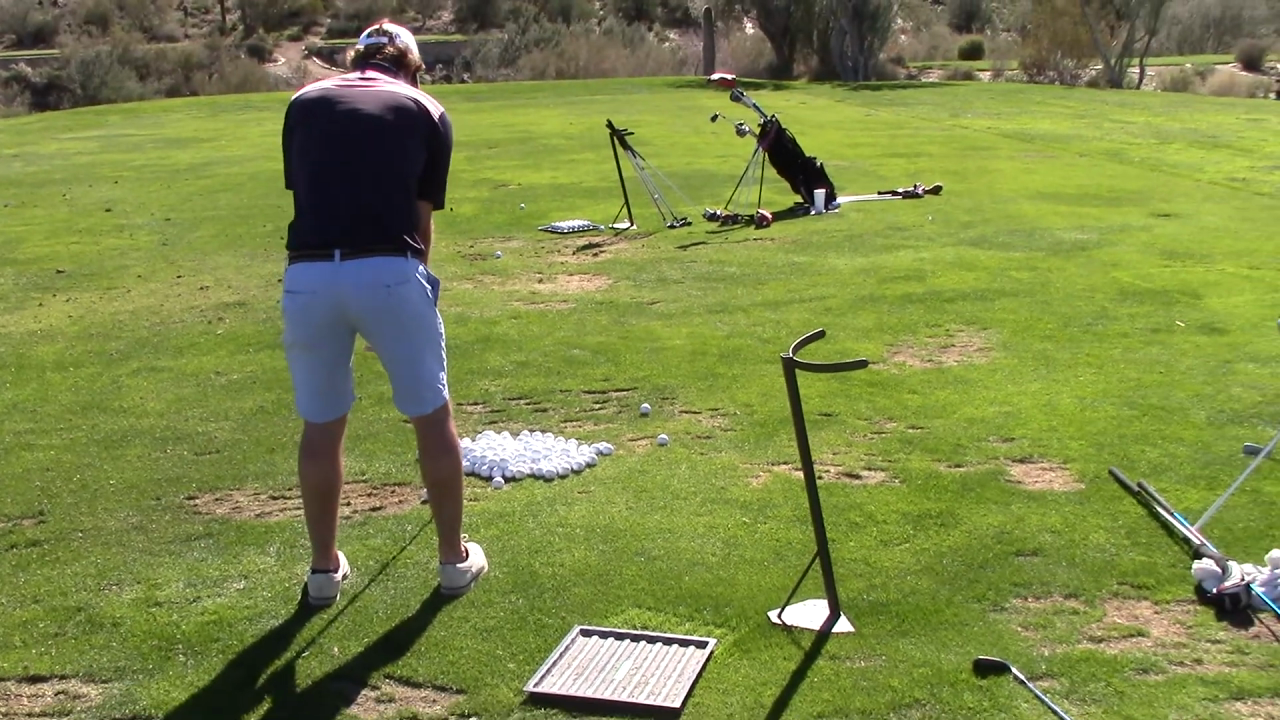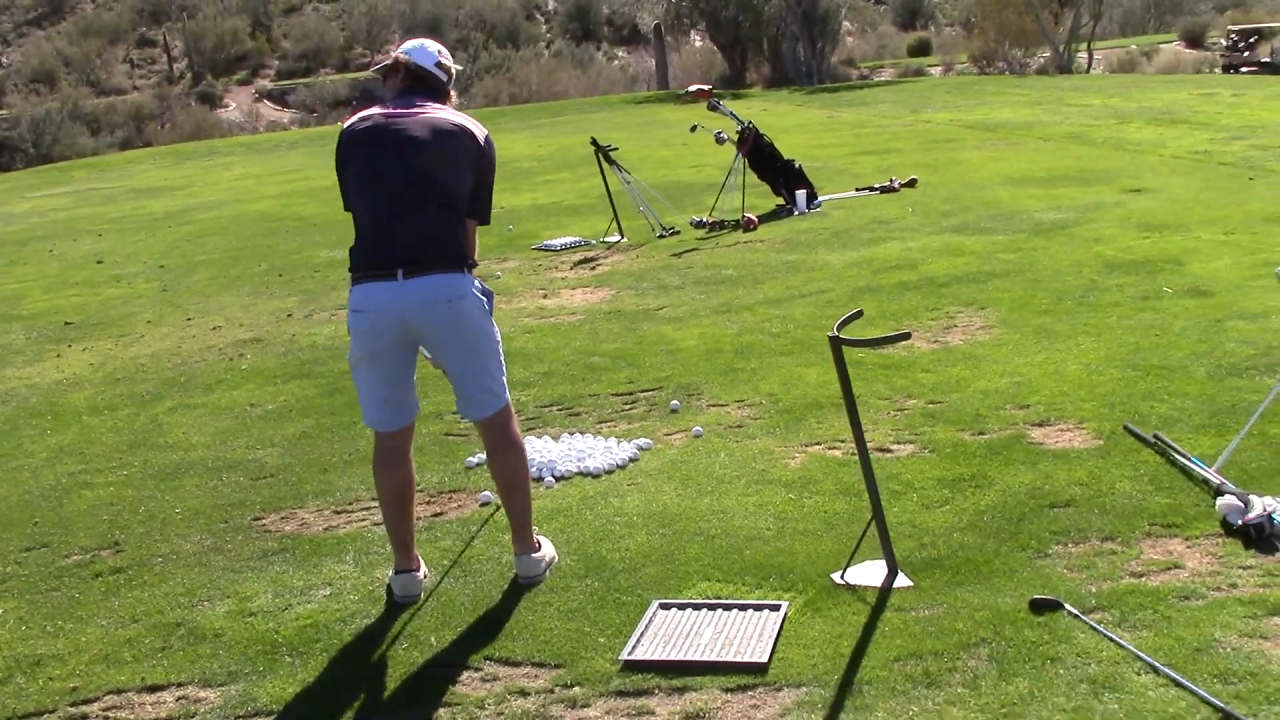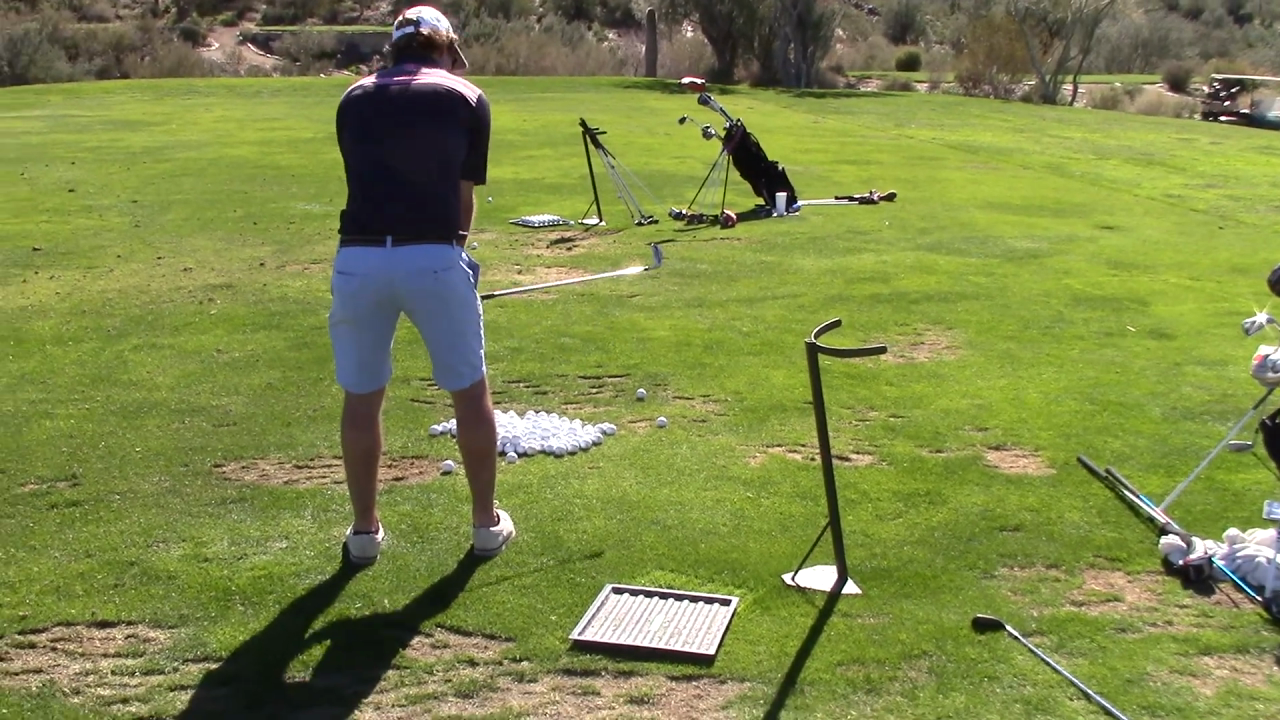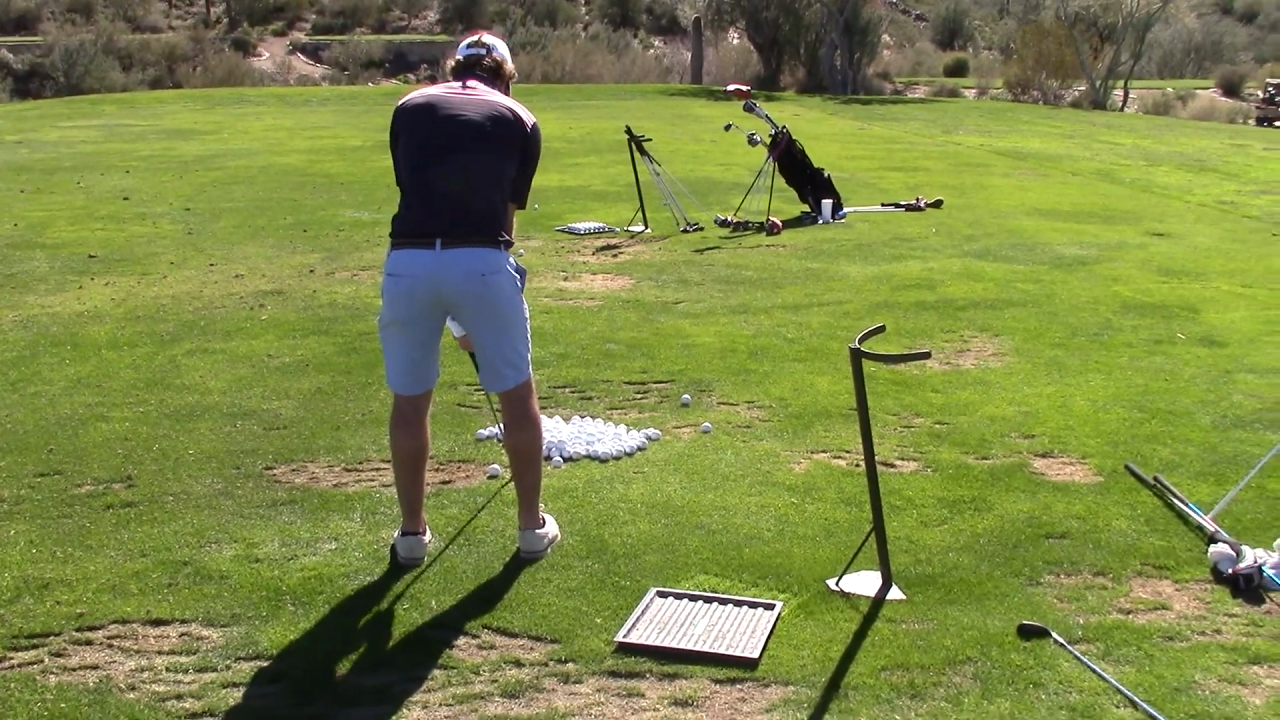
dt=1s
person 1, frame 1
left shoulder: (304, 101)
right shoulder: (427, 111)
left hip: (308, 275)
right hip: (388, 273)
left knee: (320, 426)
right knee: (431, 416)
left ankle: (324, 566)
right ankle: (454, 556)
person 1, frame 2
left shoulder: (354, 132)
right shoulder: (470, 133)
left elbow: (359, 214)
right elbow: (469, 233)
left hip: (372, 294)
right hip: (446, 287)
left knee: (390, 436)
right knee: (496, 419)
left ankle: (406, 568)
right ankle: (527, 549)
person 1, frame 3
left shoulder: (354, 99)
right shoulder: (467, 98)
right elbow: (463, 197)
left hip: (359, 257)
right hip: (434, 257)
left knee: (361, 398)
right knee: (470, 392)
left ankle: (365, 529)
right ankle: (486, 521)
person 1, frame 4
left shoulder: (409, 107)
right shoulder: (520, 119)
left hip: (409, 261)
right hip: (481, 262)
left knee: (409, 400)
right knee: (517, 394)
left ankle: (412, 531)
right ankle: (531, 524)
